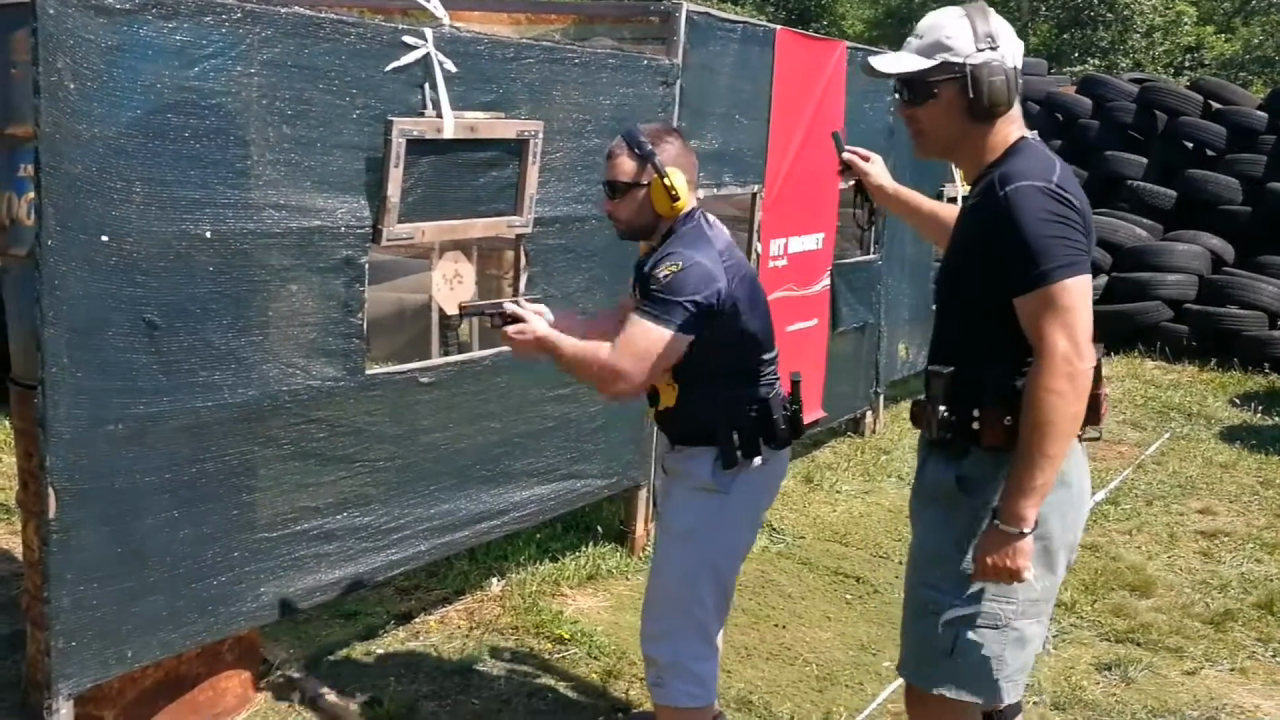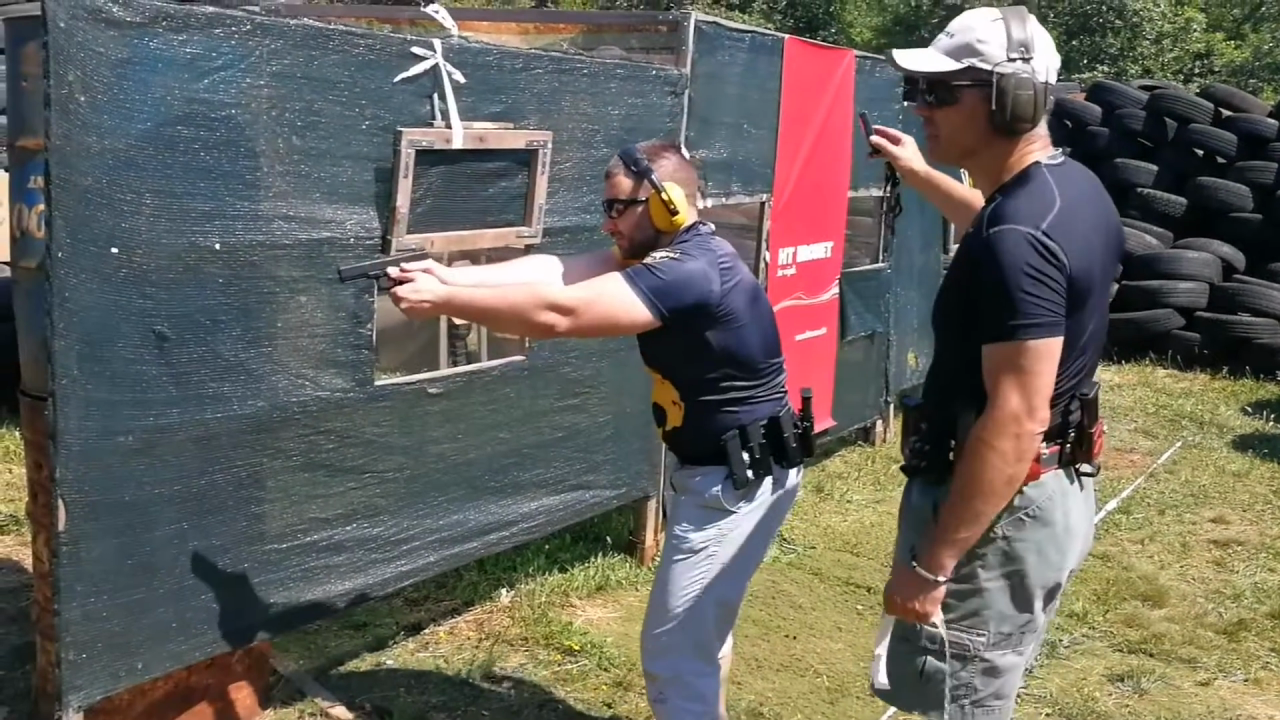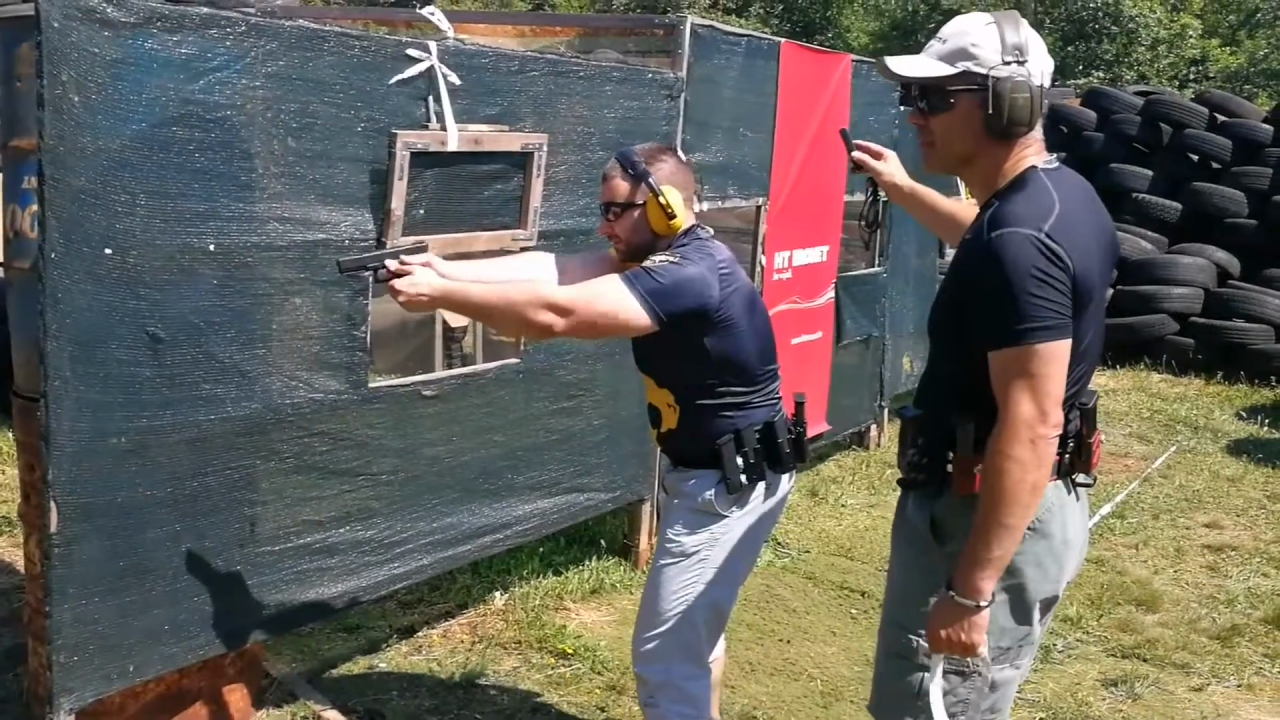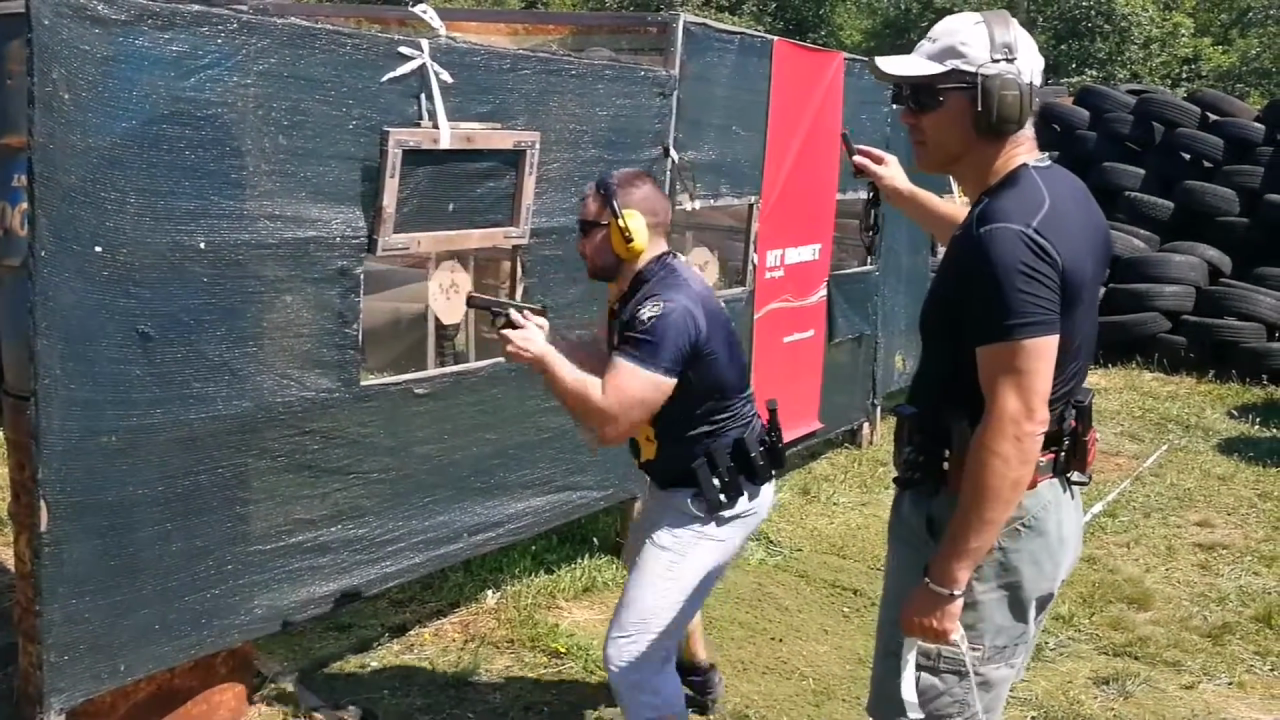
dt=0.5s
person 1, frame 1
left shoulder: (1026, 195)
right shoulder: (1010, 183)
left elbow: (1068, 362)
left wrist: (1017, 519)
right wrist: (889, 193)
left hip: (996, 478)
right hip: (979, 466)
person 1, frame 2
left shoulder: (1018, 237)
right shoulder: (1072, 187)
left elbow: (1017, 420)
left wrist: (932, 564)
right wrist: (922, 176)
left hip: (998, 506)
right hip: (1047, 491)
person 1, frame 3
left shoulder: (1020, 239)
right shoulder: (1063, 193)
left elbow: (1030, 428)
left wrist: (970, 590)
right wrist: (904, 190)
left hip: (988, 514)
right hip: (1032, 506)
person 1, frame 4
left shoulder: (1007, 235)
right shoulder: (1058, 191)
left elbow: (1015, 423)
left wrist: (943, 579)
right wrist: (906, 195)
left hip: (989, 513)
right hip: (1037, 498)
person 2, frame 1
left shoulder: (687, 263)
right shoulder: (683, 237)
left elbow: (621, 373)
right elbow: (630, 326)
left wrist: (548, 342)
right wrist: (555, 325)
left hip: (724, 461)
right hip: (710, 450)
left knee: (675, 628)
right knee: (687, 605)
person 2, frame 2
left shoulder: (689, 270)
right shoulder: (664, 253)
left elbow: (559, 313)
right elbow: (556, 272)
left wrist: (441, 301)
right wrist: (448, 276)
left hip: (739, 479)
right hip: (710, 467)
left knee: (674, 646)
right knee: (700, 614)
person 2, frame 3
left shoulder: (688, 275)
right shoulder: (667, 257)
left elbow: (555, 312)
right elbow: (555, 270)
left wrist: (439, 295)
right wrist: (447, 271)
left hip: (730, 484)
right hip: (706, 472)
left knee: (666, 652)
right knee: (694, 619)
person 2, frame 4
left shoulder: (666, 309)
right shoulder: (656, 282)
left elbow: (612, 418)
right elbow: (622, 377)
left wrist: (542, 359)
right wrist: (548, 343)
left hip: (712, 499)
right hip: (691, 481)
left knee: (632, 654)
right knee: (644, 559)
